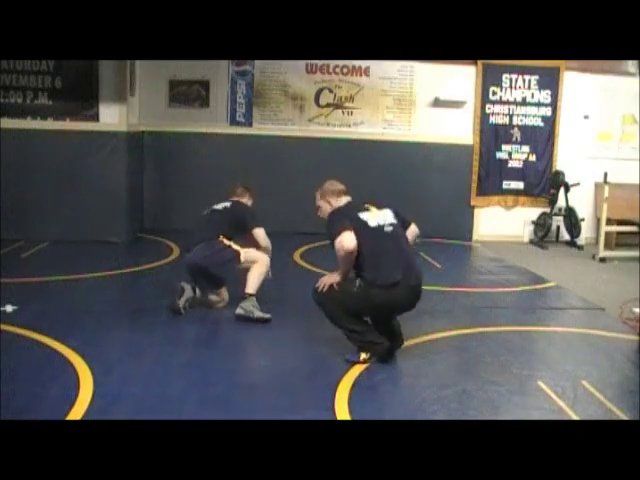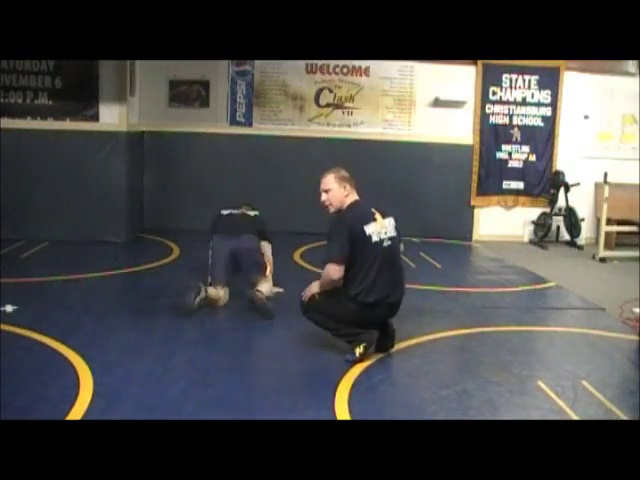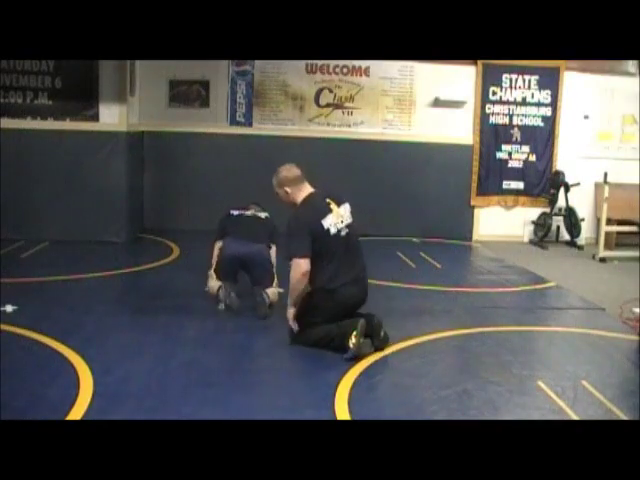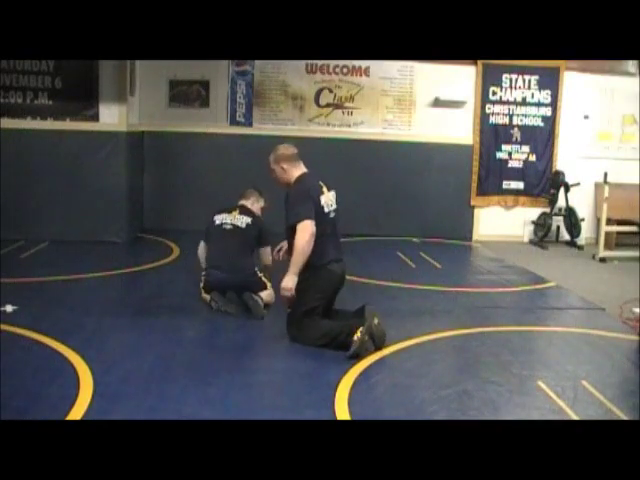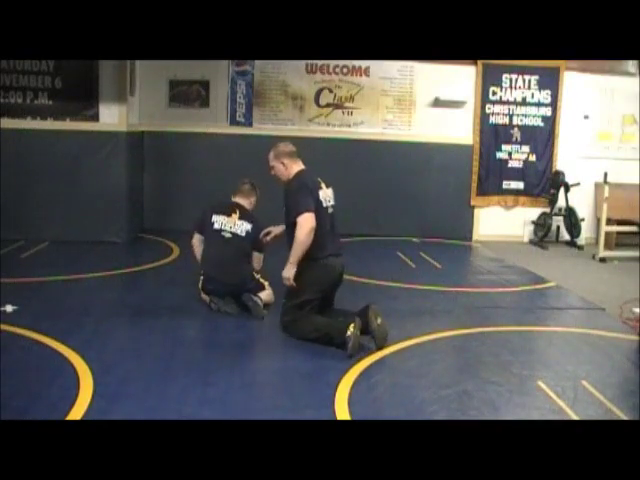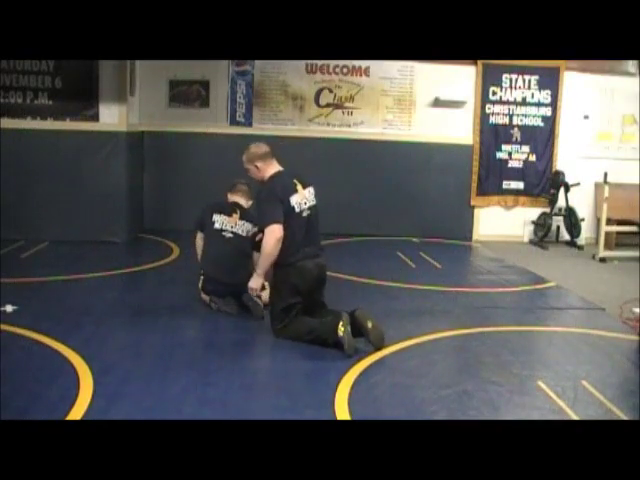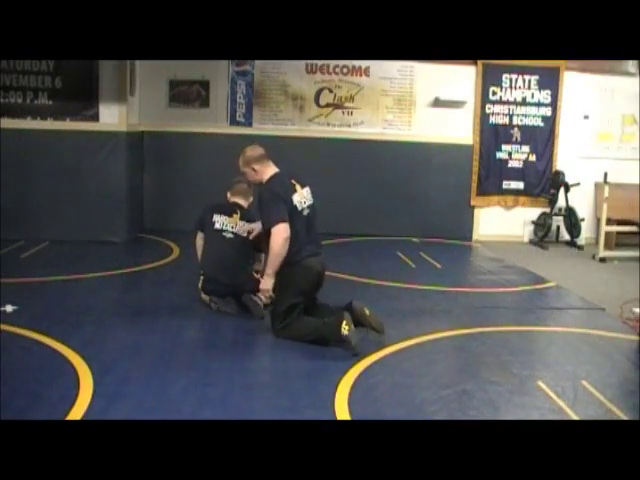
dt=0.5s
person 1, frame 1
left shoulder: (337, 216)
right shoulder: (382, 209)
left elbow: (347, 245)
right elbow: (413, 230)
left wrist: (340, 274)
left hip: (385, 291)
right hip: (412, 290)
left knee: (324, 292)
left ankle: (370, 345)
right ankle: (391, 337)
person 1, frame 2
left shoulder: (342, 221)
right shoulder: (384, 214)
left elbow: (334, 274)
right elbow: (398, 248)
left wrist: (319, 286)
left hip: (366, 304)
right hip: (393, 302)
left knee: (309, 302)
left ankle: (361, 337)
right ankle: (382, 329)
person 1, frame 3
left shoulder: (300, 218)
right shoulder: (337, 201)
left elbow: (302, 269)
left wrist: (292, 306)
left hip: (333, 292)
right hip: (359, 287)
left knee: (300, 332)
right knee: (333, 318)
left ankle: (349, 332)
right ankle: (368, 324)
person 1, frame 4
left shoulder: (298, 192)
right shoulder: (319, 185)
left elbow: (307, 231)
left wrist: (292, 274)
right wrist: (290, 242)
left hip: (317, 271)
right hip: (335, 267)
left knee: (299, 328)
right knee: (320, 315)
left ankle: (353, 331)
right ankle: (361, 319)
person 1, frame 5
left shoulder: (296, 186)
right shoulder: (316, 182)
left elbow: (307, 225)
left wrist: (291, 264)
right wrist: (282, 228)
left hip: (316, 265)
right hip: (334, 262)
left knee: (292, 320)
right knee: (322, 312)
left ankle: (344, 330)
right ankle: (363, 317)
person 1, frame 6
left shoulder: (268, 192)
right shoulder: (301, 181)
left elbow: (275, 235)
left wrist: (259, 274)
left hip: (293, 269)
right hip: (317, 262)
left knee: (283, 325)
right knee: (316, 311)
left ankle: (334, 328)
right ankle: (354, 321)
person 1, frame 7
left shoulder: (269, 192)
right shoulder: (294, 181)
left elbow: (282, 235)
left wrist: (268, 276)
right wrist: (264, 224)
left hip: (296, 268)
right hip: (315, 261)
left knee: (283, 325)
right knee: (306, 307)
left ankle: (336, 328)
right ankle: (350, 313)
person 2, frame 1
left shoulder: (212, 211)
right shoulder: (244, 209)
right elbow: (265, 243)
left hip: (193, 258)
right hip: (212, 249)
left knee: (221, 300)
right knee: (262, 260)
left ankle: (191, 292)
right ankle: (248, 303)
person 2, frame 2
left shoulder: (220, 216)
right shoulder: (259, 219)
left elbow: (214, 250)
right elbow: (268, 255)
left wrist: (214, 281)
right wrist: (270, 286)
left hip: (220, 243)
right hip: (248, 244)
left knee: (221, 297)
right knee: (265, 284)
left ankle: (204, 292)
right ankle: (259, 294)
person 2, frame 3
left shoulder: (228, 216)
right shoulder: (268, 220)
left elbow: (217, 250)
right elbow: (271, 256)
right wrist: (273, 283)
left hip: (230, 248)
right hip: (259, 250)
left knee: (213, 283)
right knee: (272, 292)
left ankle: (223, 290)
right ankle: (264, 296)
person 2, frame 4
left shoulder: (216, 216)
right shoulder: (256, 220)
left elbow: (201, 251)
right elbow: (267, 261)
left hip: (213, 273)
right hip: (243, 273)
left knee: (206, 293)
right knee: (269, 295)
left ankle: (215, 299)
right ankle: (258, 299)
person 2, frame 5
left shoulder: (210, 212)
right shoulder: (253, 223)
left elbow: (196, 242)
right elbow: (257, 265)
left hip: (211, 279)
right hip: (242, 281)
left knee: (205, 293)
right knee: (268, 294)
left ankle: (215, 300)
right ankle: (256, 300)
person 2, frame 6
left shoulder: (210, 210)
right shoulder: (253, 222)
left elbow: (199, 239)
left hip: (211, 279)
right hip: (242, 281)
left knee: (205, 293)
right knee: (266, 293)
left ankle: (217, 300)
right ankle: (254, 299)
person 2, frame 7
left shoulder: (210, 211)
right shoulder: (254, 223)
left elbow: (200, 240)
left hip: (212, 280)
right hip: (242, 282)
left knee: (204, 293)
left ankle: (218, 300)
right ankle: (255, 300)
